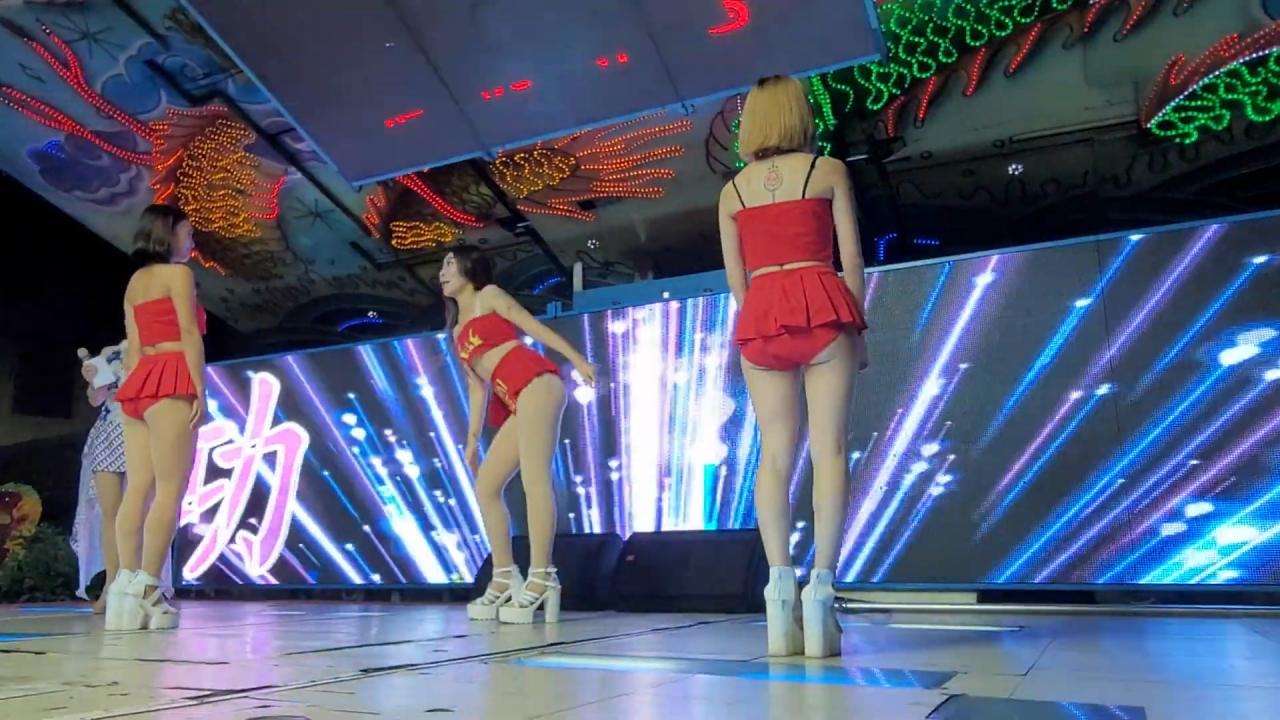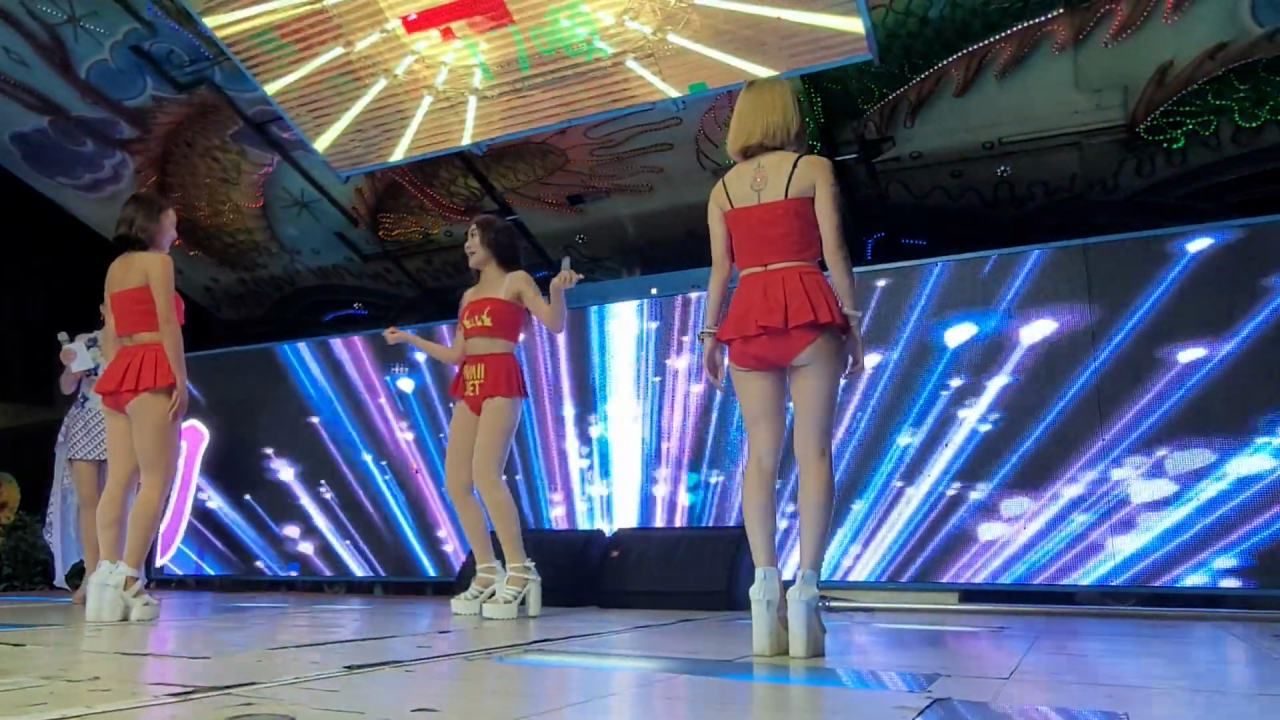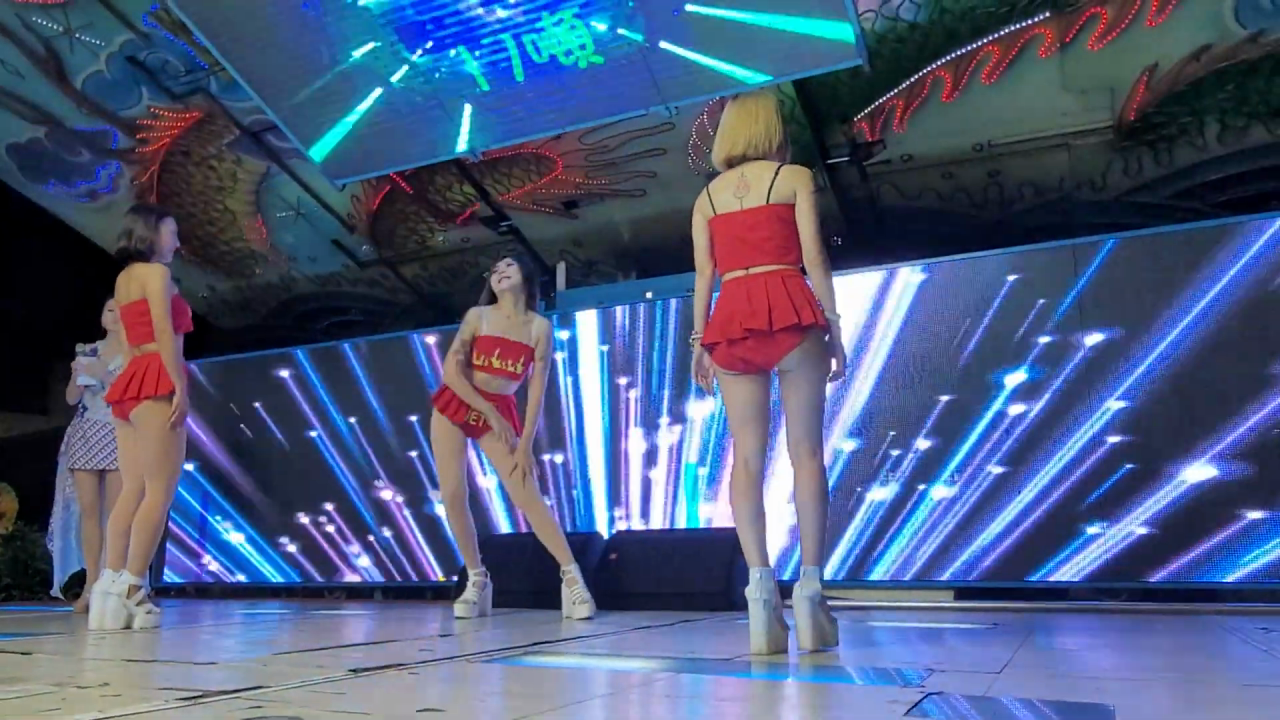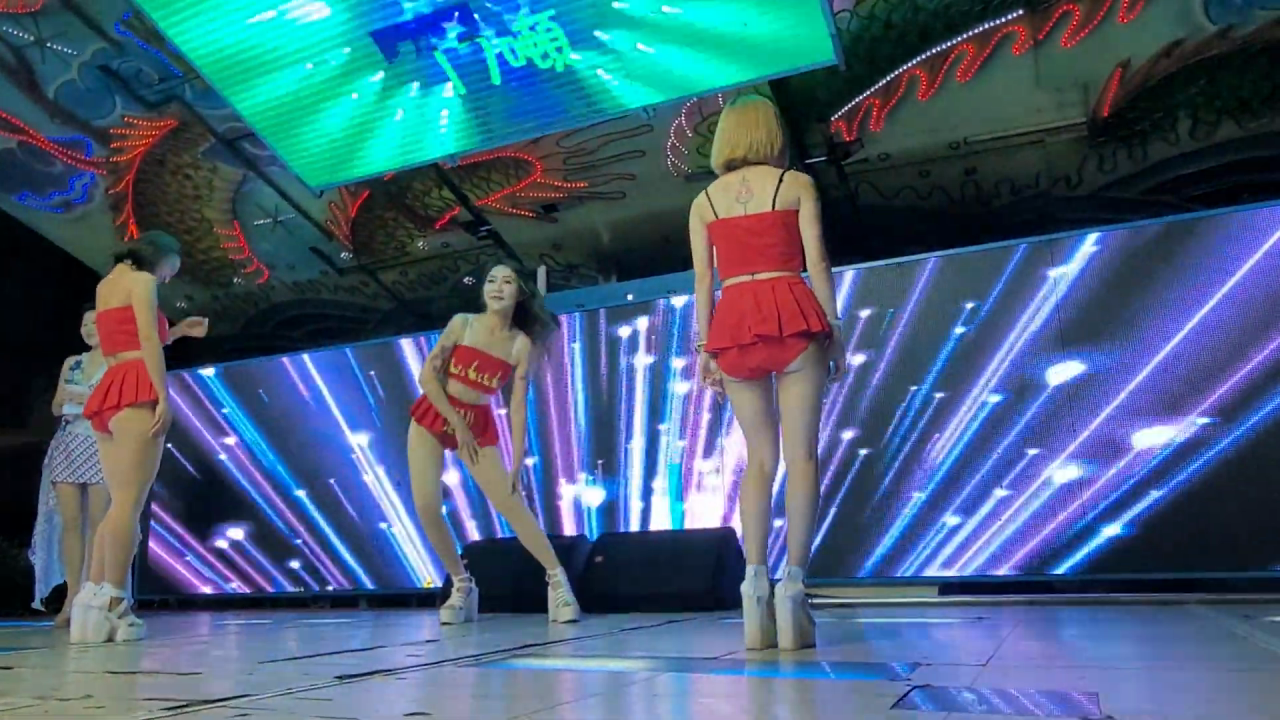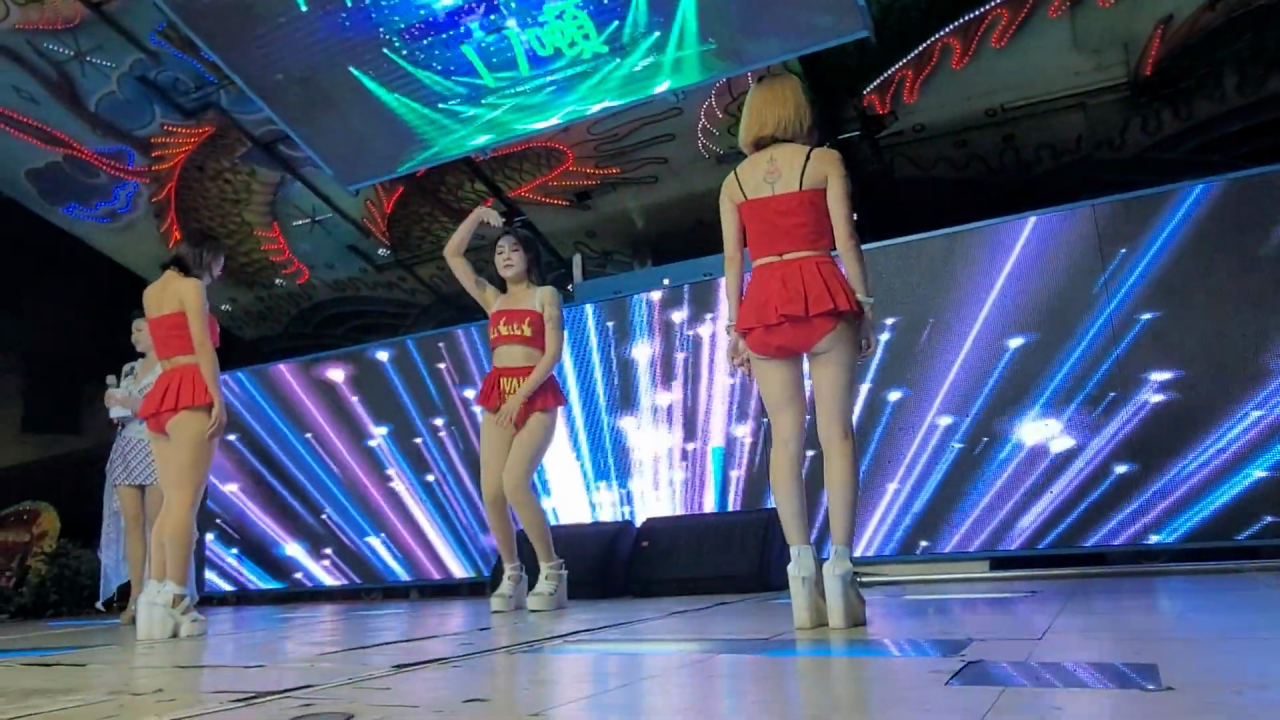
dt=1s
person 1, frame 1
left shoulder: (732, 190)
right shoulder: (829, 170)
left elbow: (735, 274)
right elbow: (851, 256)
right wrist: (857, 323)
left hip: (760, 317)
right hip: (821, 310)
left knee: (775, 454)
right knee: (828, 449)
left ankle: (781, 589)
right ankle: (821, 587)
person 1, frame 2
left shoulder: (723, 186)
right shoulder: (815, 168)
left elbow: (720, 267)
right elbow: (834, 251)
left wrist: (709, 334)
right wrist: (853, 321)
left hip: (749, 316)
right hip: (806, 310)
left knee: (761, 455)
right knee: (812, 453)
left ankle: (766, 590)
right ankle: (805, 589)
person 1, frame 3
left shoulder: (707, 195)
right shoulder: (795, 177)
left elbow: (704, 273)
right elbow: (814, 258)
left wrist: (699, 340)
right wrist: (833, 326)
left hip: (731, 319)
right hip: (788, 311)
left knee: (747, 456)
right knee: (805, 452)
left ankle: (761, 590)
right ankle: (809, 587)
person 1, frame 4
left shoulder: (705, 200)
right shoulder: (797, 184)
left elbow: (703, 280)
right elbow: (817, 262)
left wrist: (704, 347)
right wrist: (834, 329)
left hip: (733, 324)
right hip: (790, 316)
left knee: (760, 457)
right knee: (798, 453)
left ankle: (757, 584)
right ankle: (791, 586)
person 1, frame 5
left shoulder: (734, 180)
right shoulder: (825, 160)
left elbow: (732, 260)
right elbow: (846, 239)
left wrist: (735, 327)
right wrist: (865, 306)
left hip: (763, 305)
right hip: (820, 295)
left knee: (786, 437)
right knee: (835, 431)
left ankle: (801, 566)
right ankle: (839, 565)
person 2, frame 1
left shoulder: (135, 281)
right shoulder: (178, 273)
left elbow: (132, 345)
right elbow: (189, 334)
left wrist: (137, 388)
right wrist: (200, 390)
left hip: (138, 386)
right hip: (170, 383)
left knee: (138, 489)
right knee: (169, 489)
left ankle: (127, 585)
right ankle: (146, 590)
person 2, frame 2
left shoulder: (115, 267)
right shoulder: (157, 261)
left elbow: (111, 331)
right elbow: (168, 324)
left wrist: (117, 373)
right wrist: (181, 379)
left hip: (118, 376)
right hip: (151, 373)
left knee: (119, 480)
right knee: (156, 480)
left ankle: (108, 577)
right ankle: (126, 581)
person 2, frame 3
left shoulder: (125, 278)
right shoulder: (156, 273)
right elbow: (164, 333)
right wrist: (180, 387)
left hip: (131, 383)
right hip: (157, 383)
left knee: (133, 490)
right knee: (159, 490)
left ankle: (112, 584)
right ankle: (130, 591)
person 2, frame 4
left shoulder: (107, 283)
right shoulder: (141, 280)
right elbow: (148, 343)
left wrist: (179, 330)
right wrist: (163, 396)
left hip: (109, 393)
right hip: (136, 393)
left knee: (120, 502)
right knee: (129, 502)
left ankle: (92, 598)
right ankle: (111, 605)
person 2, frame 5
left shoulder: (153, 291)
right shoulder: (190, 286)
right elbow: (202, 344)
right wrist: (218, 399)
left hip: (162, 397)
right hip: (190, 394)
left knee: (172, 503)
right knee: (185, 501)
left ankle: (155, 596)
right ankle: (174, 601)
person 3, frame 1
left shoulder: (489, 296)
right shoulder: (458, 332)
left elbow: (532, 326)
right elbow: (478, 390)
left wrist: (577, 360)
right wrist: (470, 440)
left hip: (535, 384)
right hip: (516, 403)
left knee: (534, 477)
right knee: (485, 487)
left ankle: (542, 579)
right ankle: (506, 579)
person 3, frame 2
left shoulder: (516, 281)
right shoulder: (469, 295)
left elbow: (556, 323)
left wrist: (557, 292)
right wrist: (410, 340)
left hip: (502, 384)
right hip: (467, 389)
left knee: (486, 475)
right knee: (457, 483)
left ankle: (521, 574)
right ankle: (490, 573)
person 3, frame 3
left shoulder: (539, 327)
right shoulder: (478, 316)
left elbow: (538, 392)
right elbow: (450, 371)
left wrist: (526, 445)
right wrist: (489, 413)
left hip: (500, 413)
right hip: (453, 408)
left knee: (528, 494)
right knee: (453, 494)
left ankle: (571, 576)
right ankle: (476, 579)
person 3, frame 4
left shoulder: (522, 344)
right shoulder: (461, 324)
left elbow: (519, 404)
right elbow: (428, 376)
left wrist: (517, 460)
right wrist: (456, 421)
left hip: (478, 424)
right hip: (433, 416)
left knee: (509, 503)
right knee: (426, 504)
left ankle: (557, 578)
right ankle: (462, 586)
person 3, frame 5
left shoulder: (546, 295)
right shoulder: (491, 299)
left elbow: (554, 351)
right elbow: (452, 254)
left wrist: (518, 394)
right wrist: (475, 218)
left hip: (538, 397)
right hip: (498, 396)
left knee: (515, 482)
right knee: (491, 491)
left ankle: (552, 573)
right ankle: (512, 575)
person 4, frame 1
right shoulder: (108, 354)
right elbow: (95, 400)
right wrist: (91, 381)
right hip: (107, 436)
right knee: (108, 510)
right ankle: (110, 584)
person 4, frame 2
right shoulder: (83, 342)
right elbow: (67, 388)
right wrist: (69, 366)
right hip: (84, 427)
right knee: (86, 500)
right ankle: (90, 574)
person 4, frame 3
right shoulder: (86, 351)
right elbow: (71, 398)
left wrist: (105, 376)
right wrist: (78, 376)
left hip: (119, 434)
right hip: (85, 434)
right knee: (87, 509)
right ankle: (91, 584)
person 4, frame 4
right shoulder: (72, 364)
right elbow: (57, 408)
left wrist: (90, 399)
right wrist: (66, 398)
left hip: (97, 449)
right hip: (67, 447)
left knee: (91, 524)
right knee: (70, 522)
right ankle: (72, 595)
person 4, frame 5
right shoulder: (128, 370)
left wrist: (139, 404)
right wrist: (113, 404)
left hip: (155, 448)
right hip: (126, 450)
left knee: (156, 523)
right knee: (130, 522)
right ankle: (135, 596)
